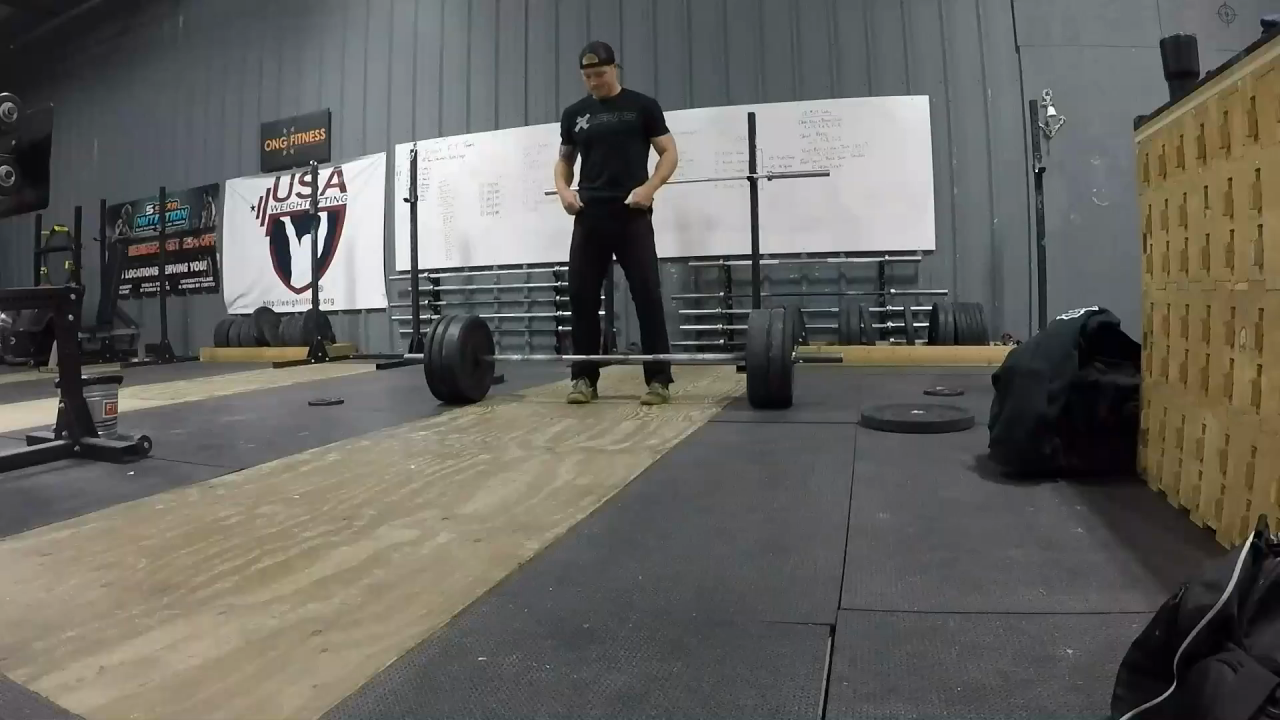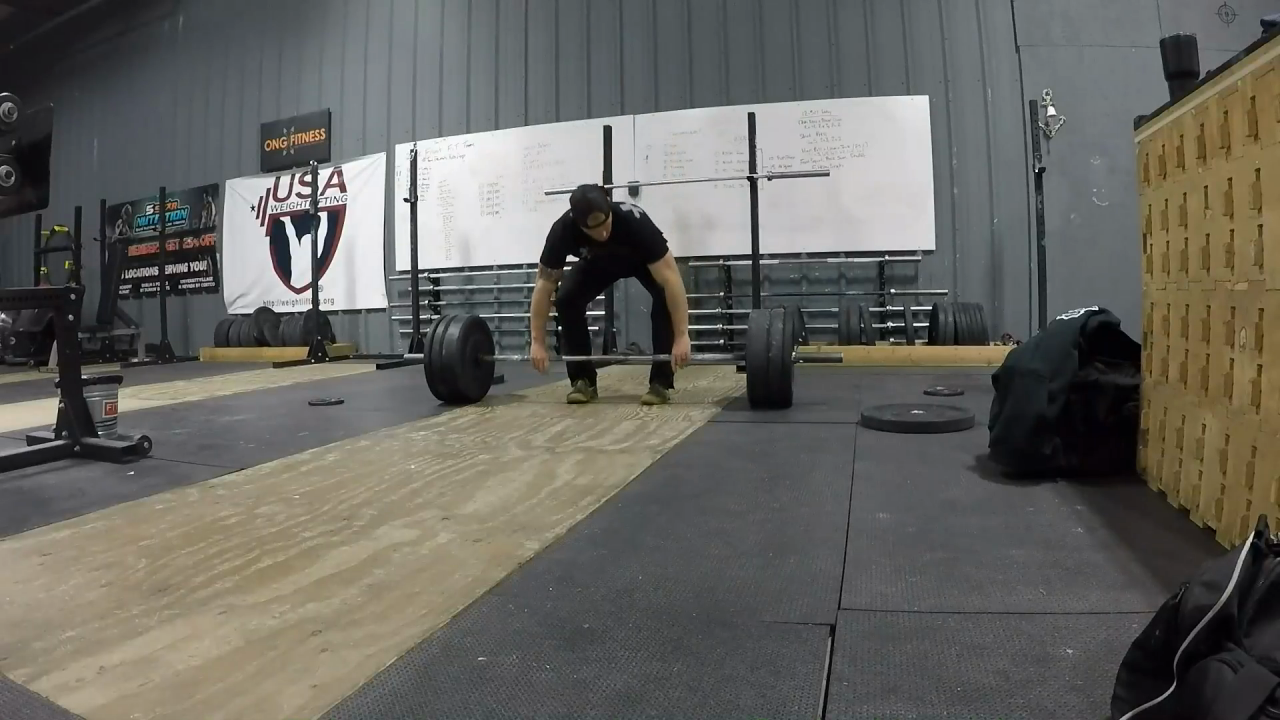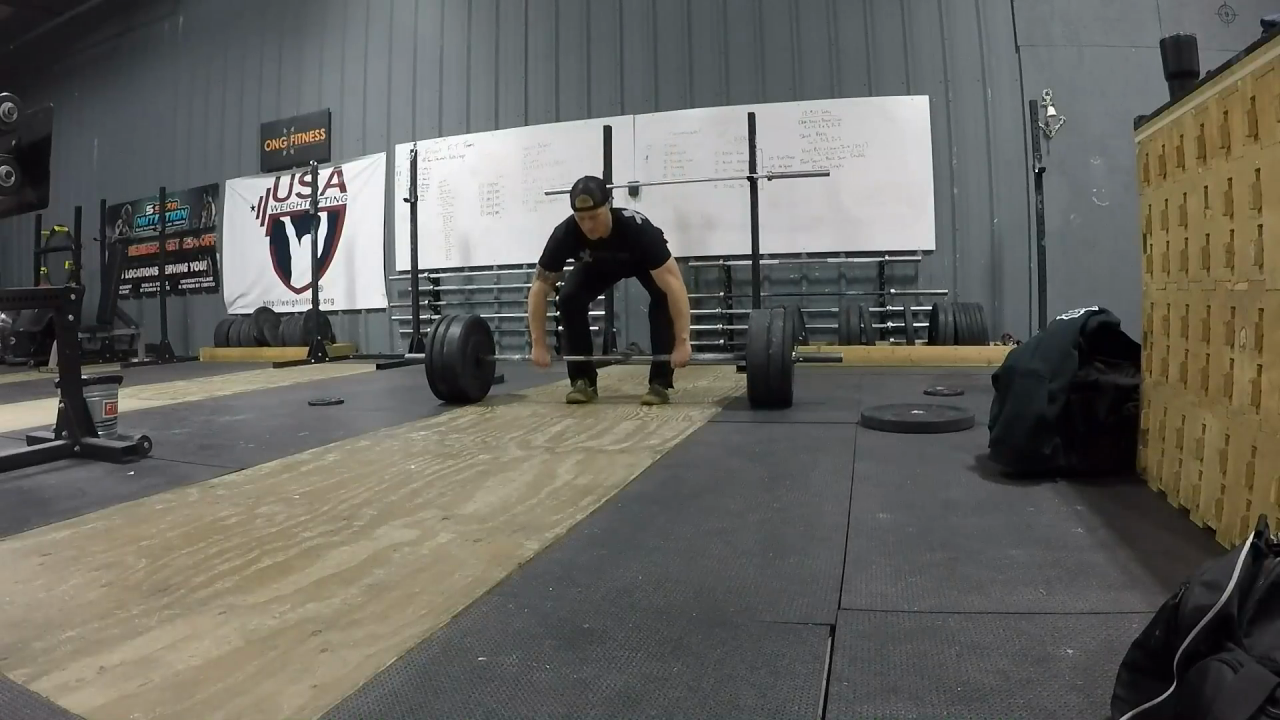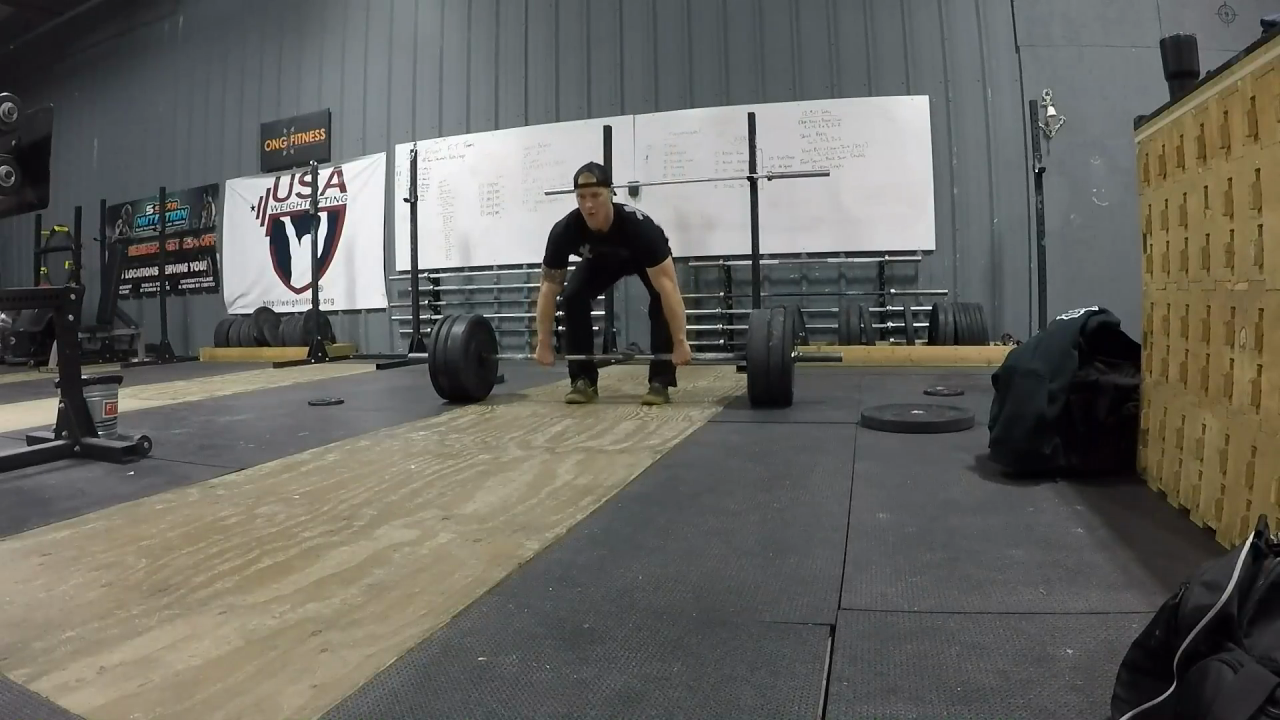
dt=1s
person 1, frame 1
left shoulder: (642, 105)
right shoulder: (574, 113)
left elbow: (669, 152)
right elbow: (563, 160)
left wrist: (650, 187)
right wrist: (564, 189)
left hip: (631, 214)
right hip: (589, 217)
left knee: (647, 295)
right knee: (582, 298)
left ankle: (658, 380)
right ankle: (584, 379)
person 1, frame 2
left shoulder: (633, 221)
right shoulder: (562, 231)
left elbow: (670, 278)
right elbow: (544, 287)
left wrist: (681, 336)
right wrist: (538, 342)
left hip: (642, 259)
right hip: (597, 263)
left knee: (666, 297)
right knee: (566, 299)
left ankle: (660, 382)
right ankle: (583, 380)
person 1, frame 3
left shoulder: (637, 228)
right shoulder: (564, 235)
left elbow: (674, 286)
right elbow: (540, 288)
left wrist: (682, 342)
right wrist: (538, 344)
left hip: (641, 260)
right hip: (598, 264)
left knee: (663, 297)
right knee: (569, 298)
left ankle: (659, 383)
right ankle: (583, 380)
person 1, frame 4
left shoulder: (639, 226)
right shoulder: (564, 231)
left elbow: (668, 287)
right elbow: (549, 289)
left wrist: (680, 343)
right wrist: (544, 344)
left hip: (640, 255)
right hip: (599, 261)
left knee: (661, 298)
right knee: (572, 297)
left ankle: (660, 382)
right ankle: (583, 380)
